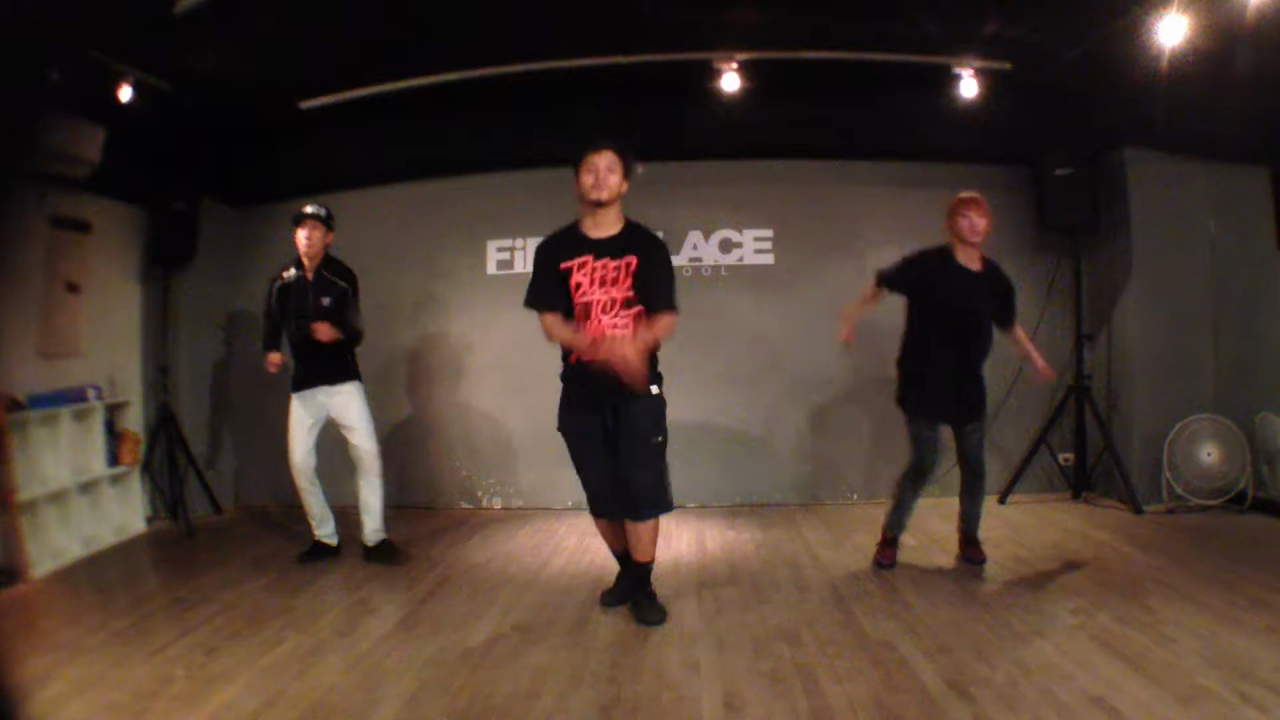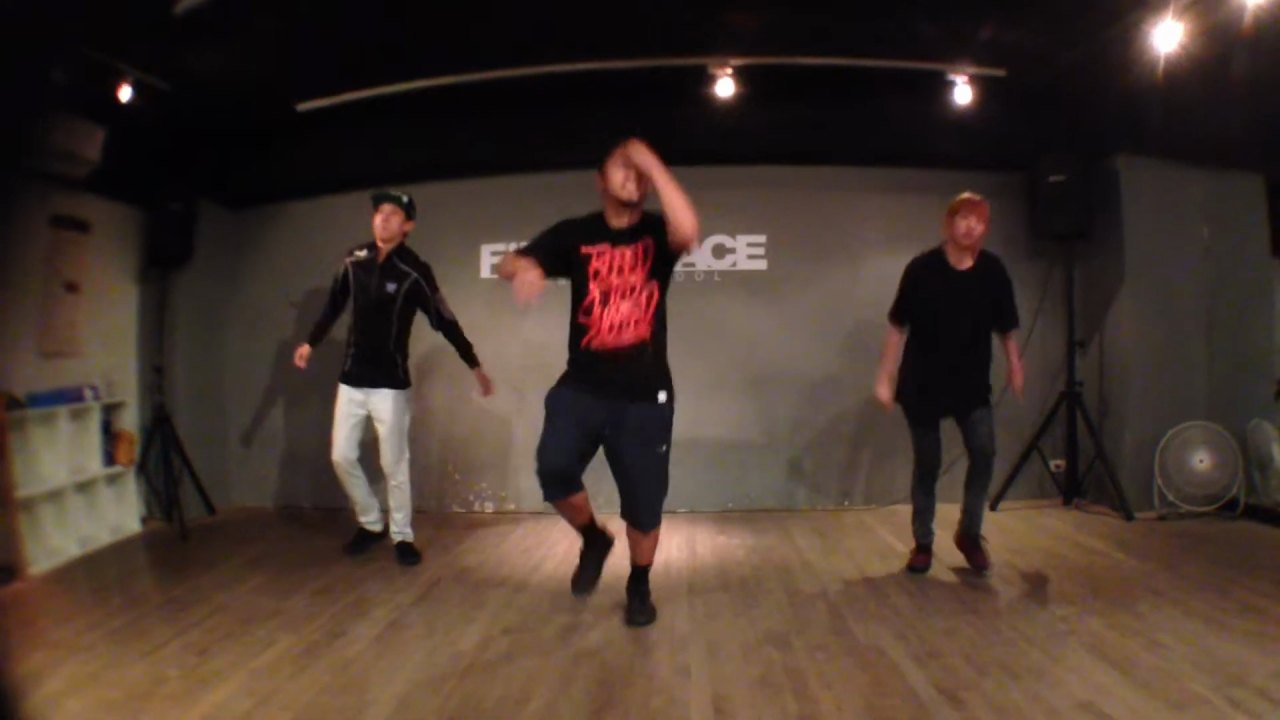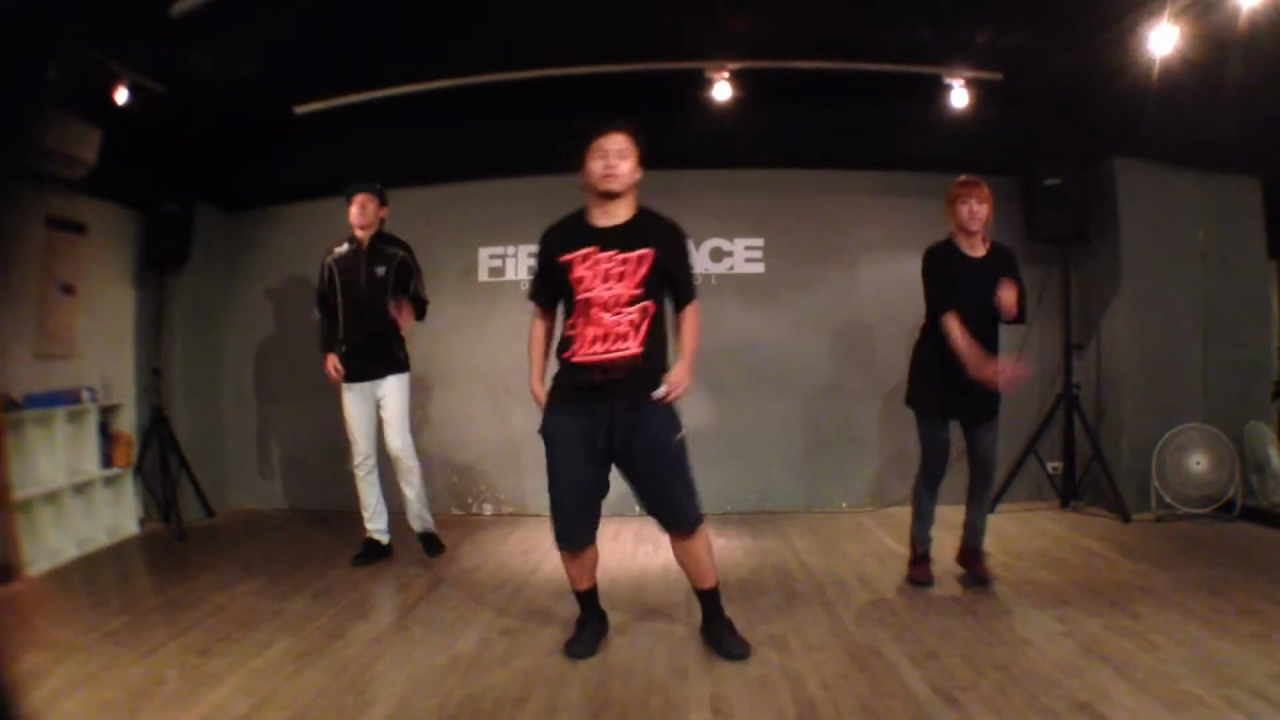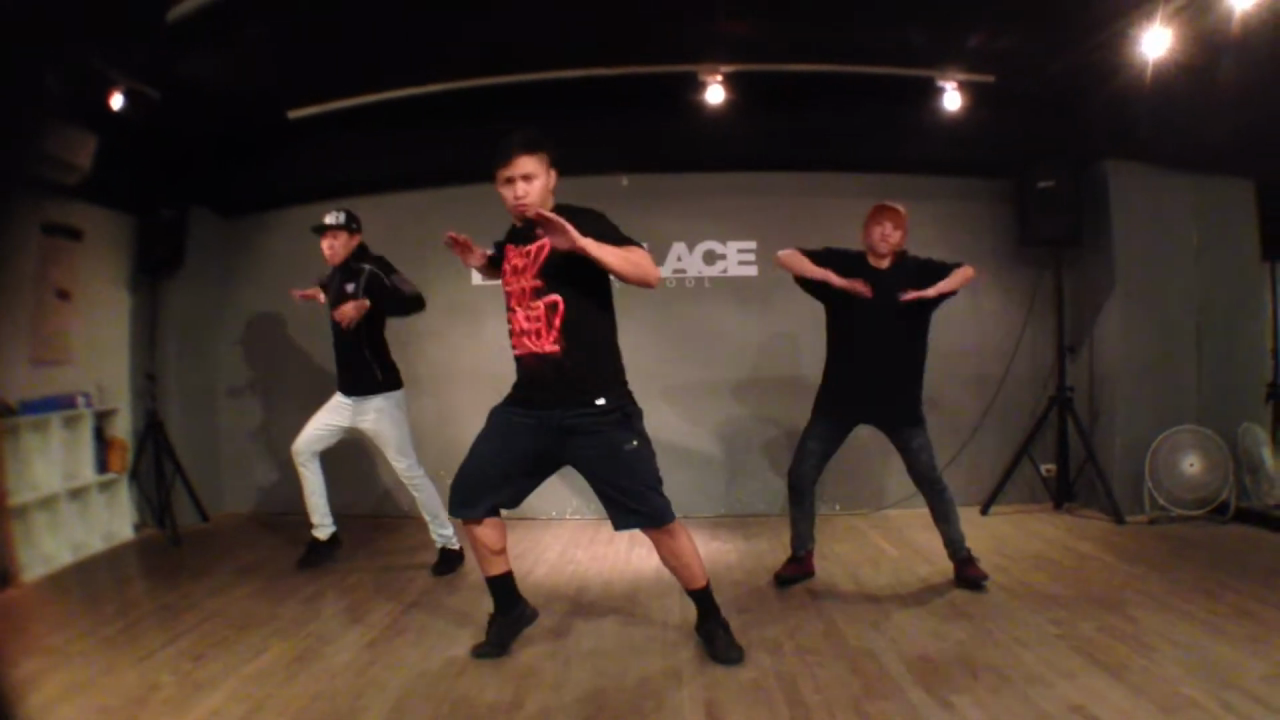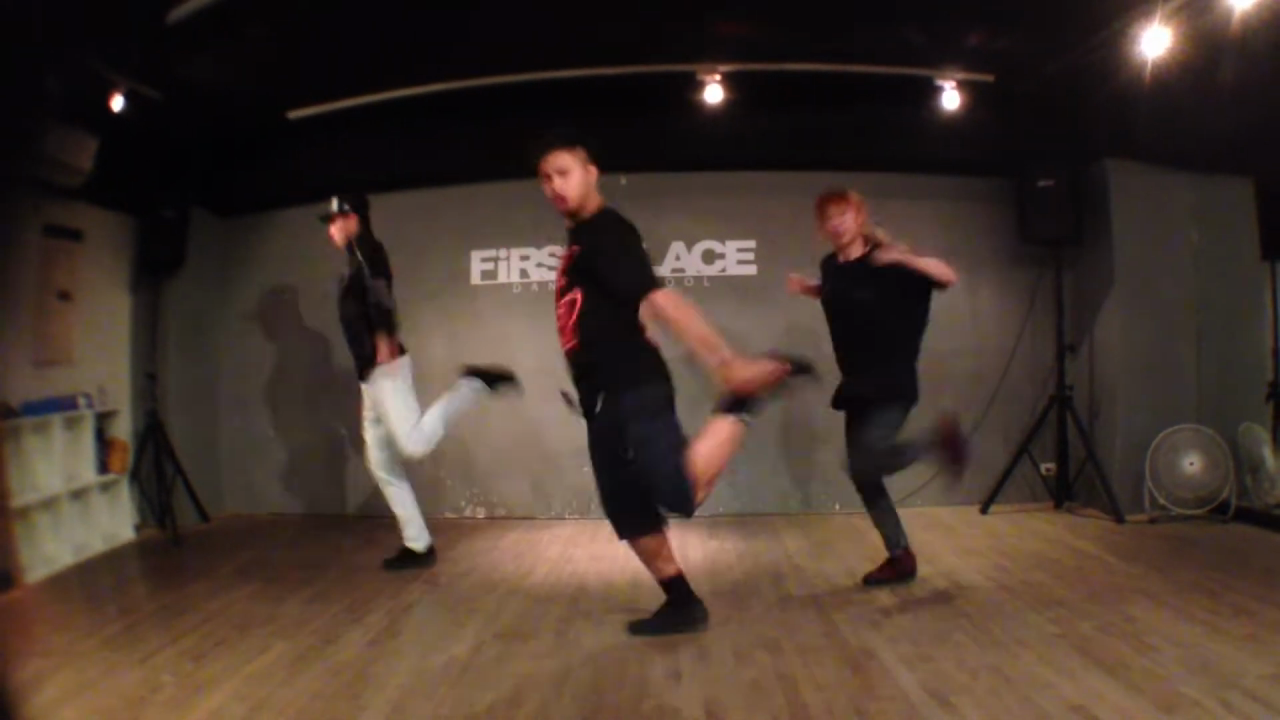
dt=1s
person 1, frame 1
left shoulder: (648, 246)
right shoulder: (554, 250)
left elbow: (666, 319)
right elbow: (550, 323)
left wrist: (637, 345)
right wrist: (595, 343)
left hip: (636, 389)
right hip: (582, 393)
left knee: (641, 492)
right knee: (602, 497)
left ankle: (644, 588)
right ankle: (628, 571)
person 1, frame 2
left shoulder: (659, 230)
right shoulder: (573, 234)
left elbow: (688, 231)
right elbow: (508, 264)
left wrist: (653, 165)
right wrist: (522, 266)
left hip: (643, 393)
right hip: (582, 385)
left knee: (644, 504)
right knee: (553, 468)
left ankle: (639, 587)
right ankle: (592, 538)
person 1, frame 3
left shoulder: (662, 234)
right shoulder: (560, 239)
left elbow: (687, 305)
right elbow: (543, 312)
left wrist: (684, 363)
right wrist: (535, 376)
left hip: (644, 401)
right hip: (574, 405)
left knee: (682, 516)
right knee: (572, 527)
left ankle: (714, 618)
right ankle: (590, 617)
person 1, frame 4
left shoulder: (582, 223)
right shoulder: (516, 237)
left elbow: (649, 273)
left wrist: (578, 241)
right wrist: (480, 261)
left hip: (596, 408)
right hip: (528, 405)
left knee: (655, 517)
right knee: (469, 500)
left ankle: (710, 619)
right ankle: (509, 609)
person 1, frame 5
left shoulder: (607, 233)
right shoulder: (578, 240)
left elbow: (660, 299)
left wrist: (724, 359)
left hip: (629, 394)
right hip: (606, 398)
left knee: (683, 491)
right knee: (631, 512)
left ankle: (744, 397)
right ankle: (683, 604)
person 2, frame 1
left shoulder: (994, 277)
right shoulder: (928, 263)
left elbow: (1008, 322)
right elbow: (883, 282)
left wrist: (1034, 357)
right wrist: (853, 317)
left hip: (967, 383)
right hip: (923, 381)
left knee: (973, 463)
right knee: (924, 462)
left ankle: (969, 536)
right ankle: (890, 536)
person 2, frame 2
left shoulder: (992, 270)
right shoulder: (921, 268)
left elbow: (1005, 325)
right elbow: (897, 327)
left wrist: (1015, 365)
right wrist: (884, 378)
left hip: (971, 381)
right hip: (923, 380)
left knee: (984, 452)
right knee: (927, 463)
left ankle: (970, 533)
right ankle: (922, 543)
person 2, frame 3
left shoulder: (1003, 258)
right shoulder: (937, 258)
left elbow: (1011, 315)
right elbow: (948, 319)
left wrist: (1008, 302)
right wrist: (981, 364)
left hip: (982, 378)
right hip: (936, 374)
left knee: (985, 464)
right knee: (934, 464)
left ankle: (971, 548)
right ankle: (919, 552)
person 2, frame 4
left shoulder: (914, 269)
right shoulder: (843, 262)
left elbow: (966, 272)
right elbow: (784, 257)
left wrist: (931, 292)
right wrist: (835, 280)
left hip: (897, 397)
right hip: (840, 394)
left knee: (929, 478)
right knee: (801, 474)
left ankle: (962, 558)
right ankle: (801, 556)
person 2, frame 5
left shoulder: (888, 261)
right shoulder: (831, 267)
left elbow: (947, 277)
left wrist: (905, 257)
right wrist: (807, 288)
left hip: (893, 381)
right hip: (856, 382)
left knee: (868, 460)
right knee: (862, 474)
left ankle: (942, 436)
right ankle: (900, 557)
person 3, frame 1
left shoulder: (343, 279)
right shoulder: (282, 283)
left elbow: (355, 335)
right elbow: (272, 330)
left wrist: (335, 333)
right wrist: (272, 352)
left hip: (343, 383)
right hip: (304, 387)
left knee: (368, 451)
right knee: (301, 464)
left ankle: (375, 540)
right ankle: (326, 538)
person 3, frame 2
left shoulder: (414, 272)
right shoulder: (354, 260)
left elbow: (444, 321)
right elbow: (334, 304)
left wrist: (474, 365)
right wrist: (311, 342)
left hip: (391, 383)
right hip: (351, 378)
left knee: (394, 464)
right knee: (342, 457)
left ankle: (402, 537)
right ankle: (371, 524)
person 3, frame 3
left shoulder: (398, 253)
right shoulder: (335, 259)
left elbow: (421, 302)
right elbow: (326, 309)
left wrist: (410, 312)
right wrist: (329, 351)
left hip: (392, 368)
right hip: (353, 373)
left knee: (399, 446)
right knee: (362, 459)
left ankle: (423, 527)
right ankle: (377, 538)
person 3, frame 4
left shoulder: (372, 268)
right shoulder: (340, 271)
left elbow: (415, 301)
left wrist: (367, 304)
right wrist: (320, 292)
left hip: (379, 394)
right hip: (346, 395)
left knee: (407, 469)
right knee: (302, 450)
left ankle: (449, 545)
right ankle: (324, 536)
person 3, frame 5
left shoulder: (363, 251)
right shoulder: (361, 259)
left elbow: (381, 300)
left wrist: (384, 338)
left hip: (386, 368)
right hip: (374, 375)
left knee: (414, 444)
right knee: (380, 465)
left ankle: (476, 381)
right ankle: (418, 546)
